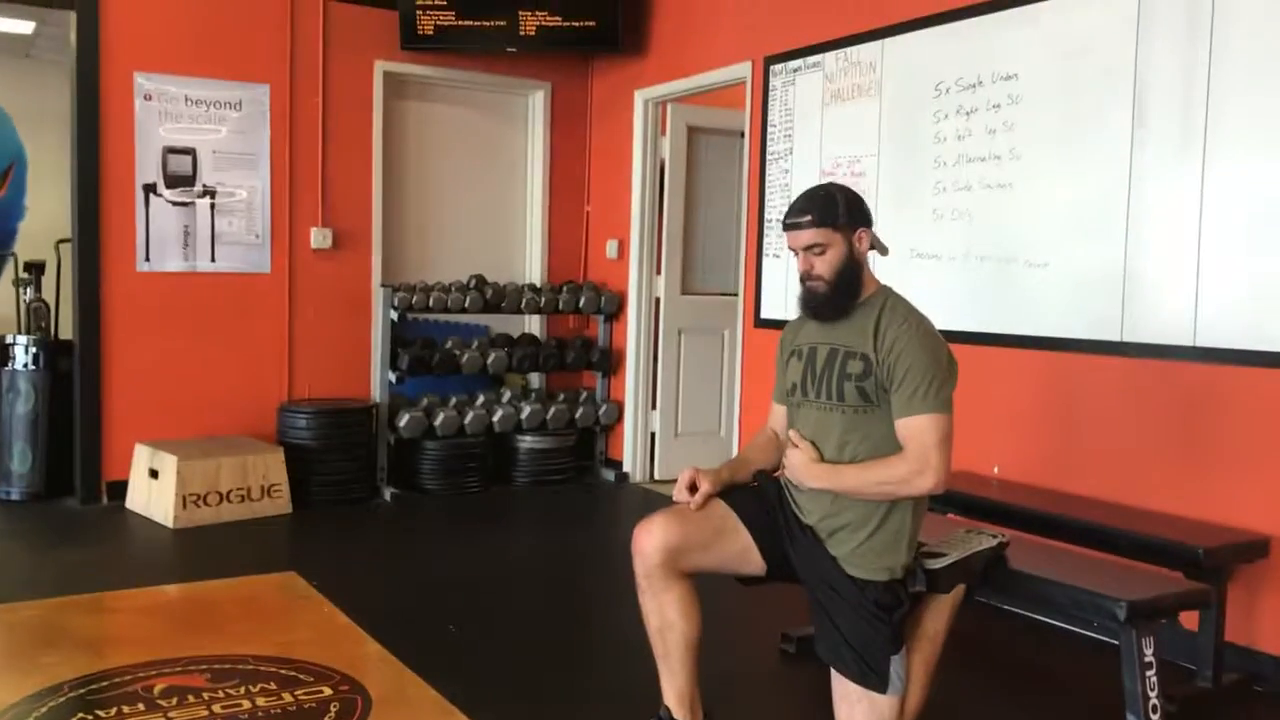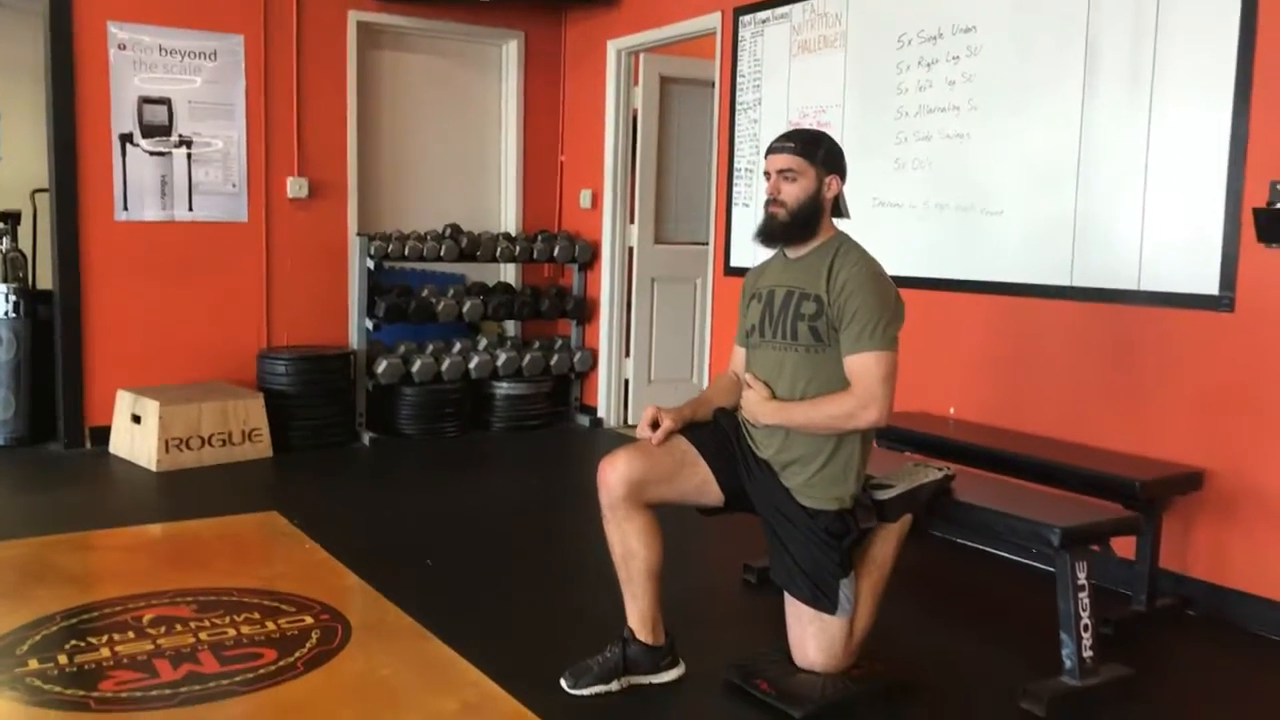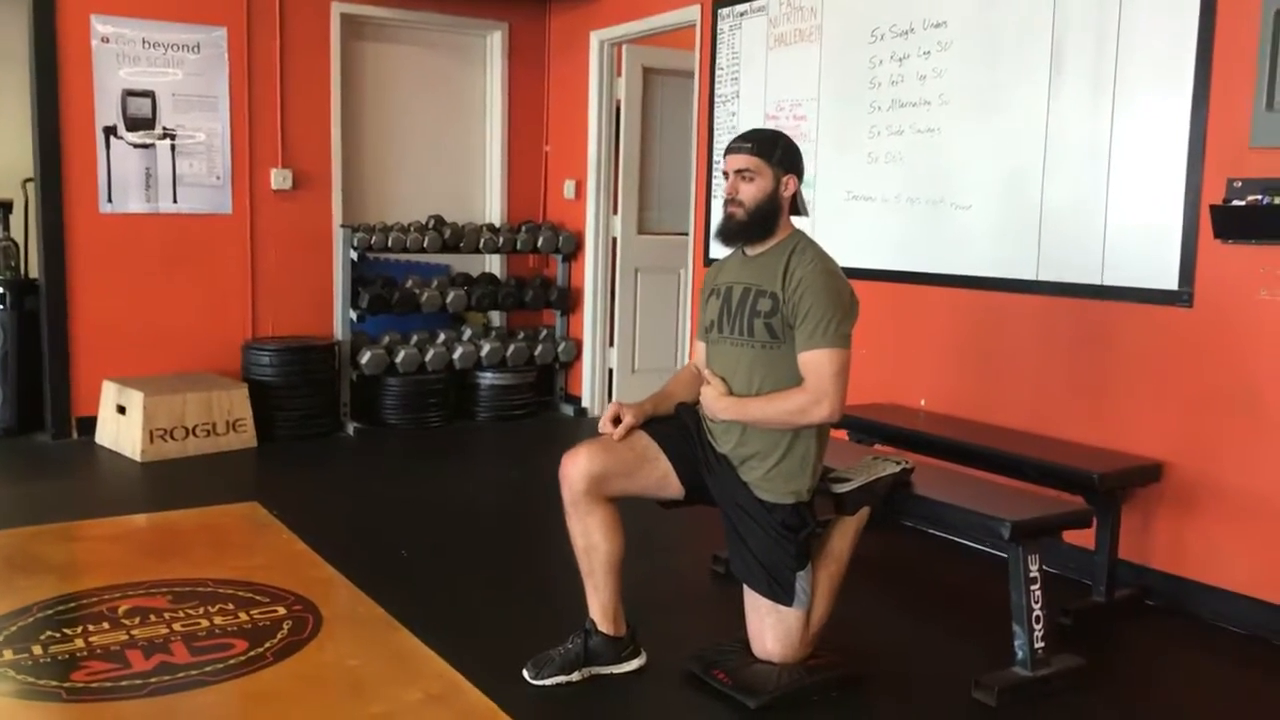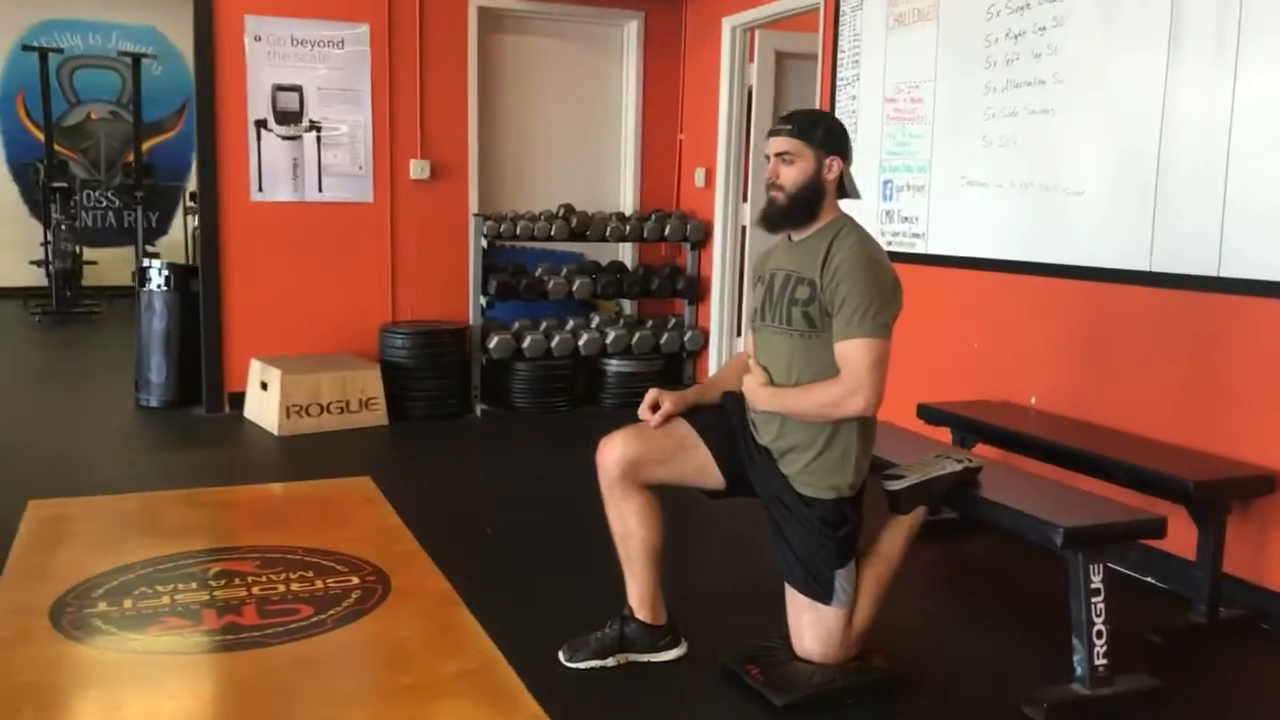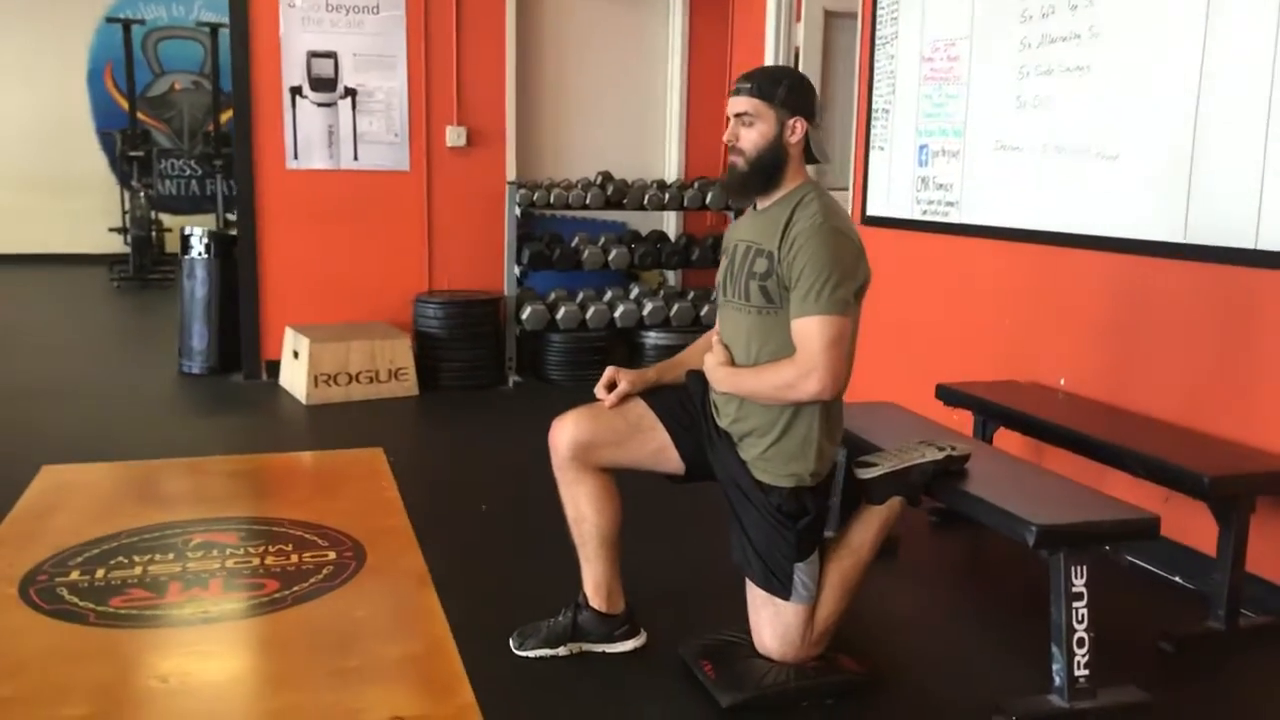
dt=1s
person 1, frame 1
left shoulder: (906, 335)
right shoulder: (798, 333)
left elbow: (926, 471)
left wrist: (816, 472)
right wrist: (723, 474)
left hip: (859, 548)
right hip: (789, 509)
right knee: (654, 543)
left ankle: (938, 593)
person 1, frame 2
left shoulder: (857, 277)
right shoulder: (761, 278)
left elbow: (871, 406)
left wrist: (769, 410)
right wrist: (684, 412)
left hip: (812, 476)
right hip: (746, 445)
left knee: (821, 662)
right knee: (619, 476)
left ankle: (885, 523)
right ankle: (648, 647)
person 1, frame 3
left shoulder: (811, 275)
right shoulder: (723, 270)
left elbow: (823, 403)
left wrist: (724, 406)
right wrist: (643, 406)
left hip: (769, 470)
right hip: (707, 438)
left knee: (780, 653)
right knee: (580, 471)
left ankle: (847, 513)
right ankle: (609, 639)
person 1, frame 4
left shoulder: (853, 259)
right shoulder: (775, 254)
left elbow: (860, 395)
left wrist: (764, 395)
right wrist: (688, 395)
left hip: (812, 463)
right hip: (755, 429)
left knee: (822, 650)
right knee: (618, 456)
left ankle: (907, 507)
right ankle: (649, 627)
person 1, frame 5
left shoulder: (817, 230)
right shoulder: (748, 223)
left elbow: (818, 378)
left wrist: (721, 375)
right wrist: (649, 375)
left hip: (776, 449)
right hip: (720, 411)
left knee: (785, 648)
right knee: (571, 439)
left ankle: (881, 497)
right ankle: (606, 615)
